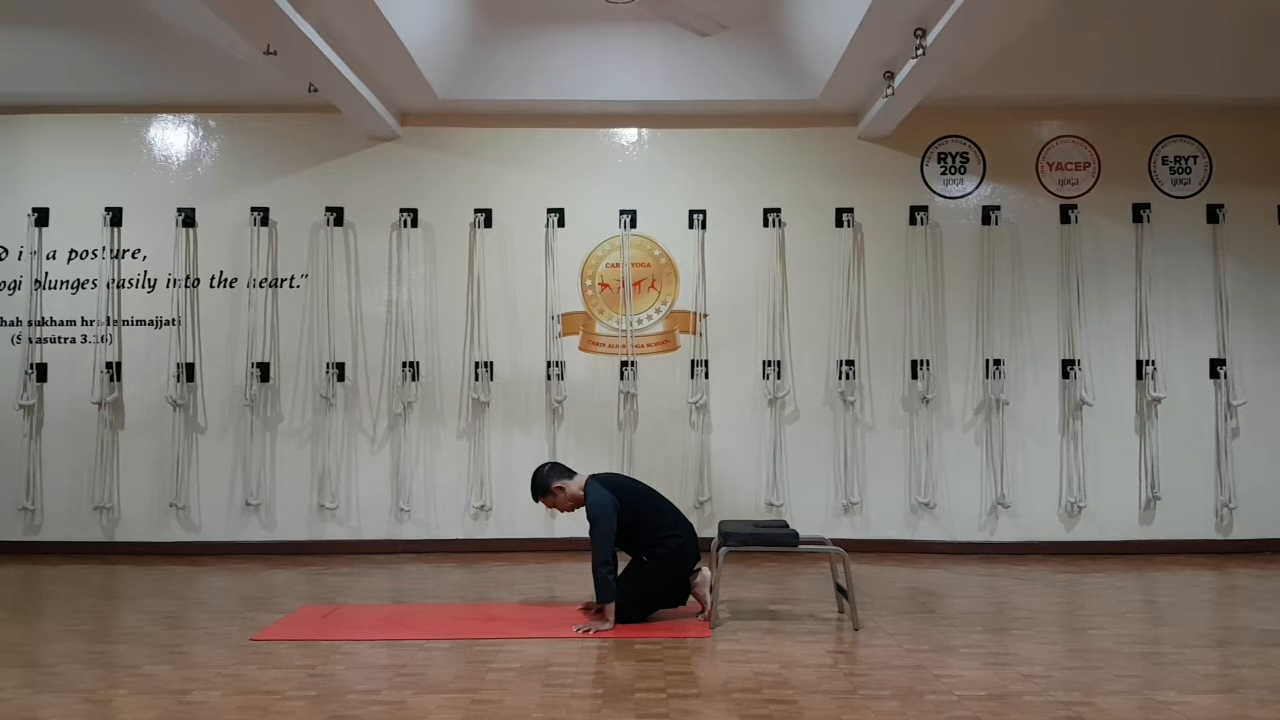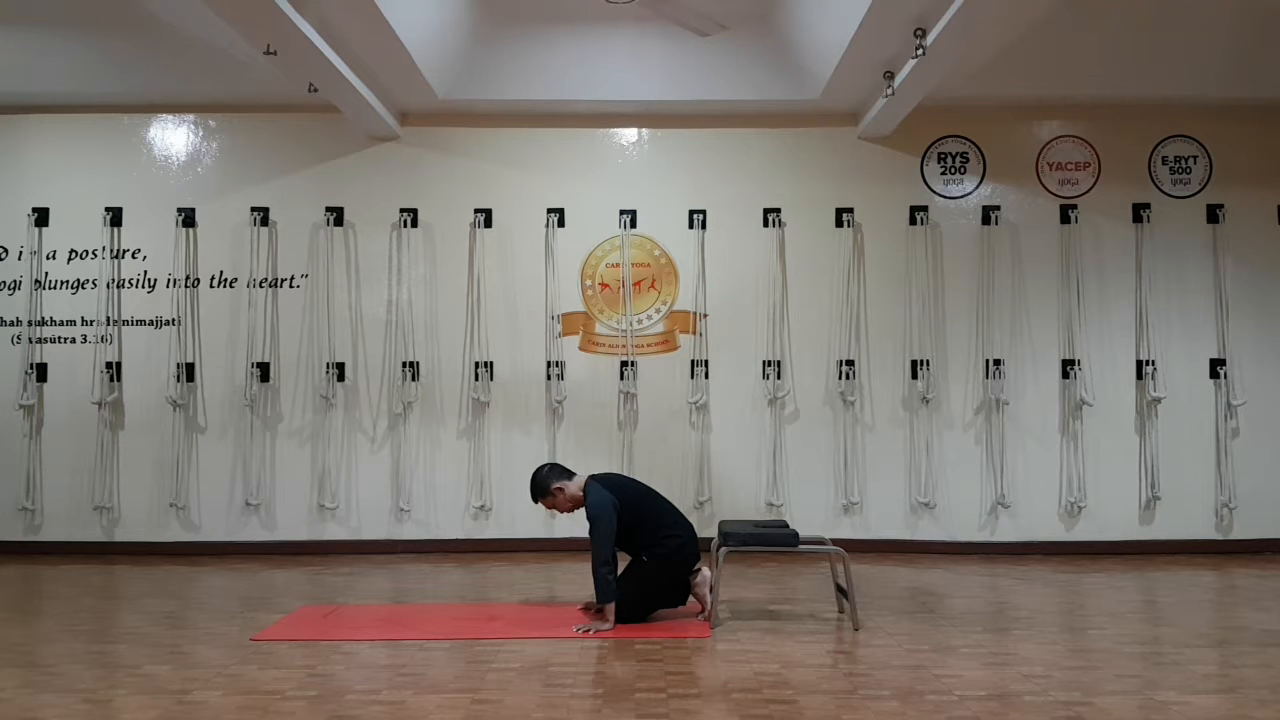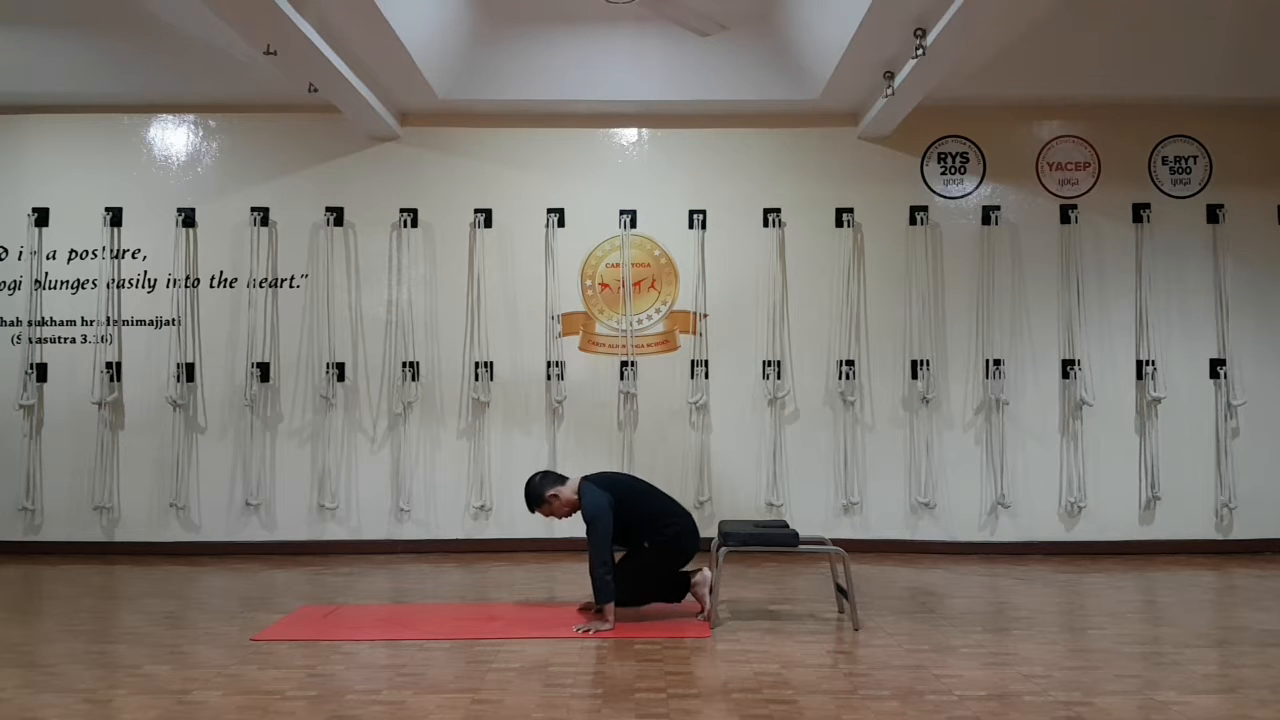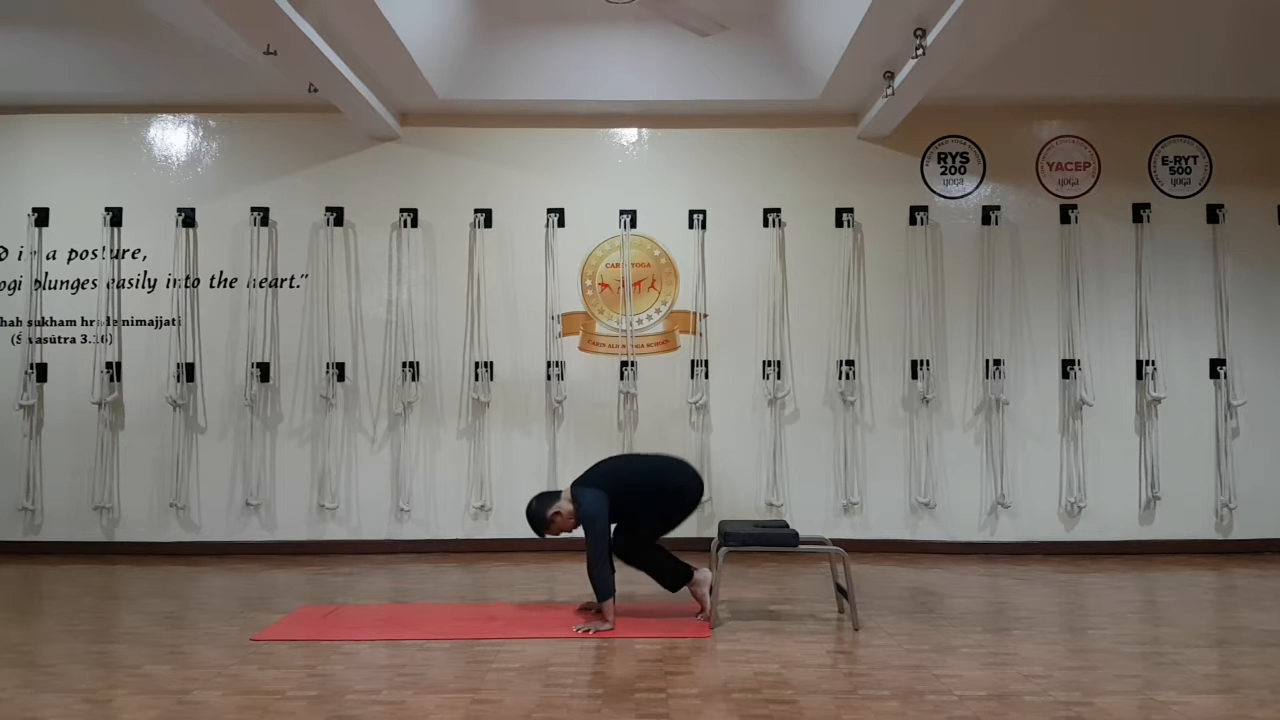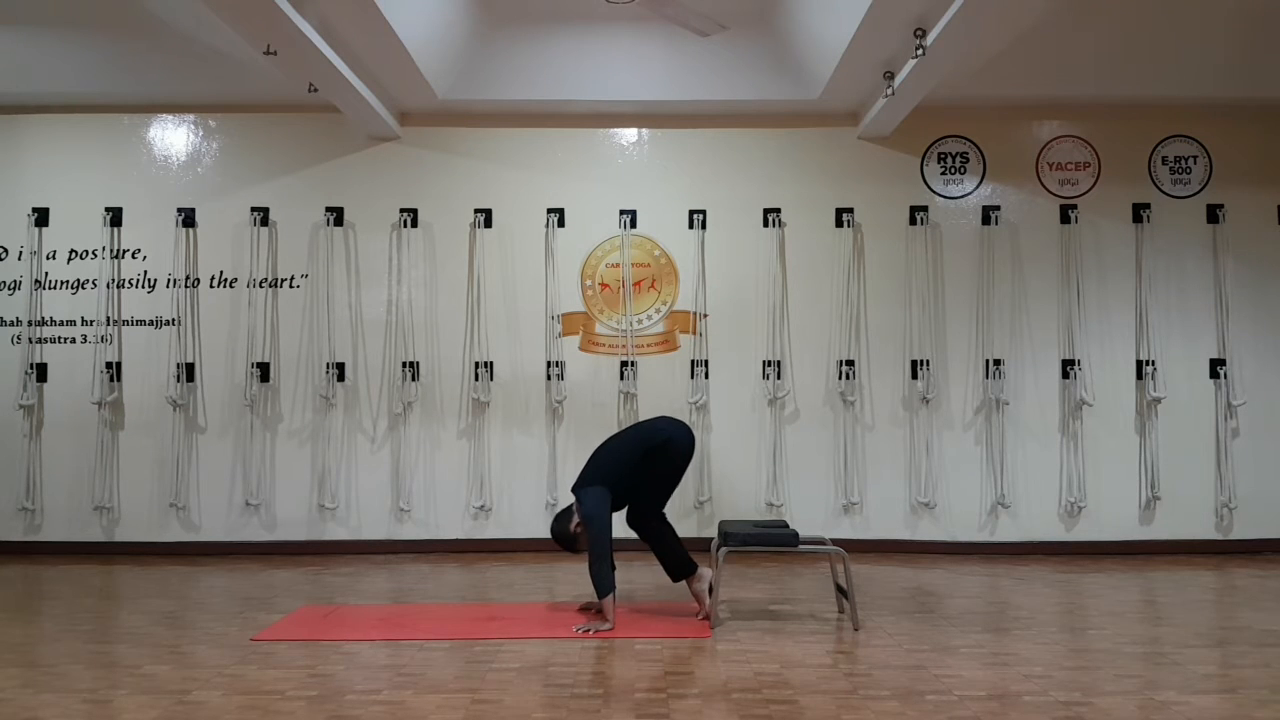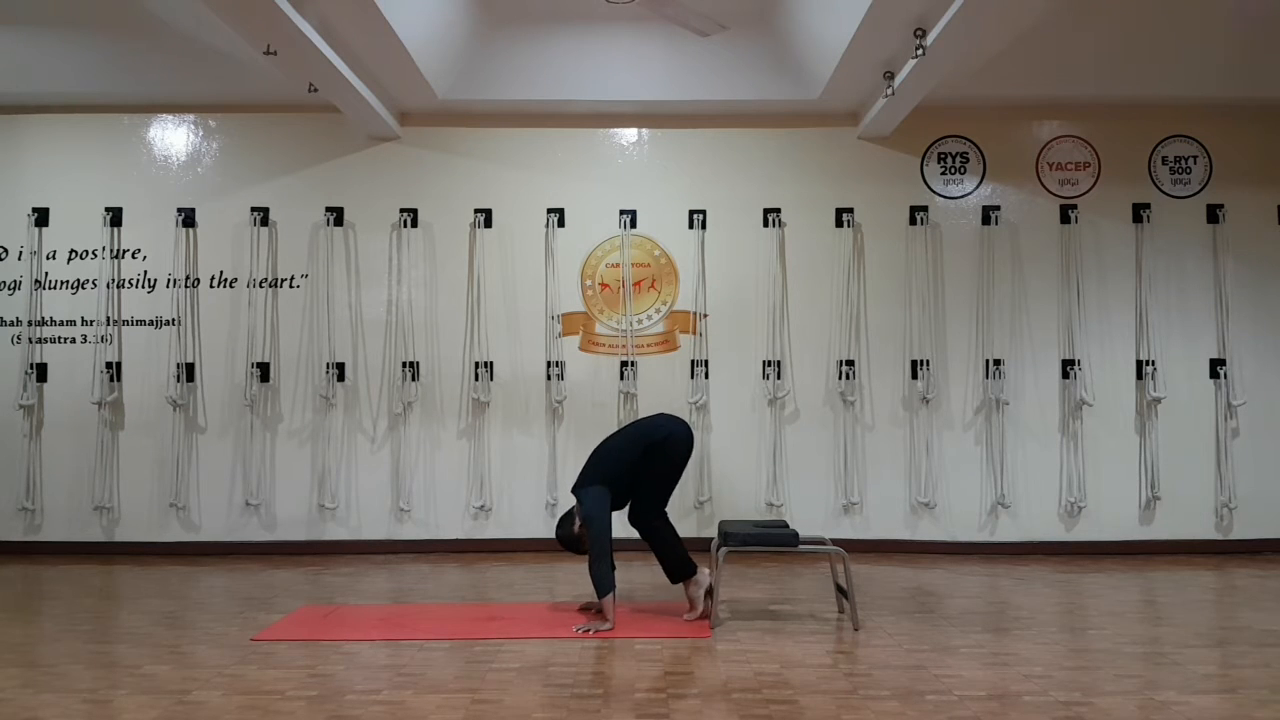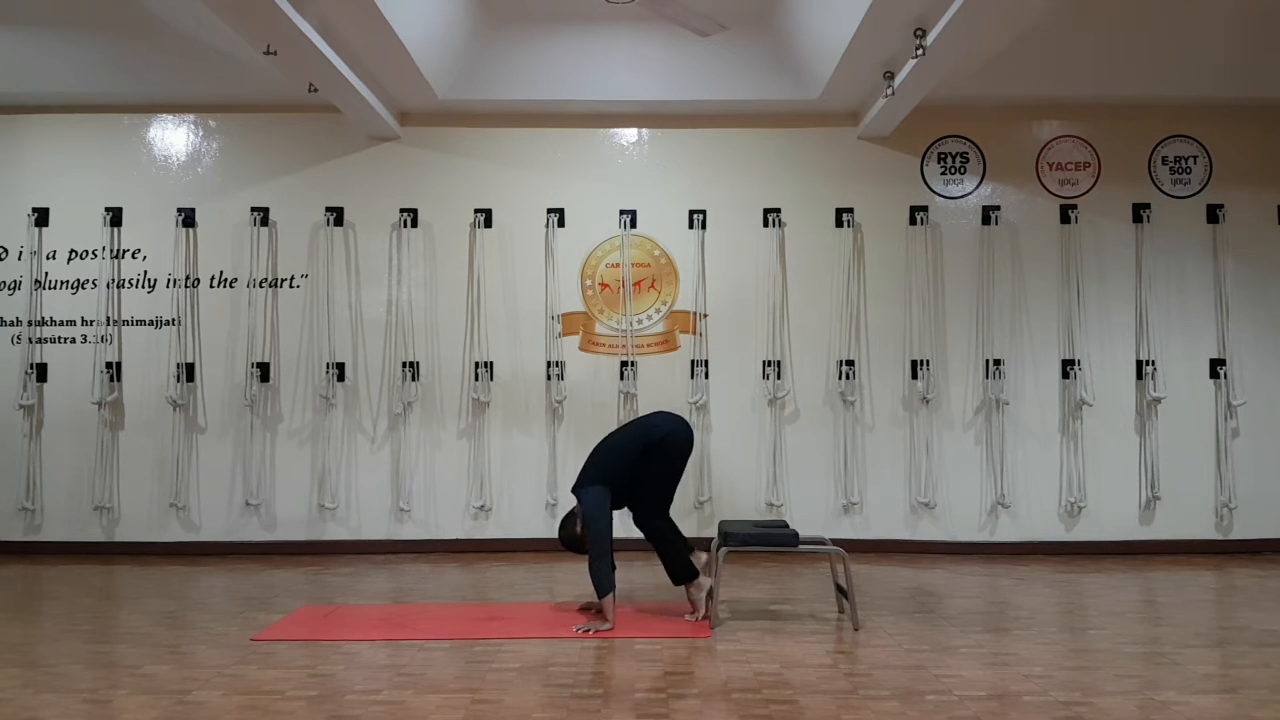
dt=0.4s
person 1, frame 1
left shoulder: (599, 501)
right shoulder: (599, 488)
left elbow: (602, 559)
right elbow: (606, 552)
left wrist: (608, 619)
right wrist: (605, 601)
left hip: (674, 548)
right hip: (675, 543)
left knee: (623, 610)
right knee: (623, 598)
left ankle: (691, 585)
right ankle: (692, 578)
person 1, frame 2
left shoulder: (598, 501)
right shoulder: (598, 489)
left elbow: (602, 560)
right elbow: (606, 553)
left wrist: (608, 619)
right wrist: (605, 601)
left hip: (673, 548)
right hip: (674, 543)
left knee: (623, 610)
right knee: (622, 597)
left ankle: (692, 584)
right ankle: (692, 578)
person 1, frame 3
left shoulder: (593, 502)
right shoulder: (590, 490)
left elbow: (600, 560)
right elbow: (603, 554)
left wrist: (607, 619)
right wrist: (604, 602)
left hip: (674, 536)
right hip: (674, 531)
left knee: (623, 587)
right knee: (622, 579)
left ankle: (693, 582)
right ankle: (693, 579)
person 1, frame 4
left shoulder: (589, 505)
right shoulder: (583, 498)
left elbow: (597, 559)
right elbow: (601, 552)
left wrist: (608, 619)
right wrist: (605, 605)
left hip: (680, 484)
right hip: (673, 480)
left knee: (627, 543)
right knee: (631, 541)
left ankle: (693, 579)
right ankle: (693, 577)
person 1, frame 5
left shoulder: (591, 505)
right shoulder: (591, 498)
left elbow: (599, 558)
right elbow: (602, 553)
left wrist: (608, 619)
right wrist: (605, 603)
left hip: (670, 439)
right hip: (664, 438)
left knee: (644, 519)
right knee: (641, 518)
left ankle: (695, 576)
right ankle: (694, 575)
person 1, frame 6
left shoulder: (591, 504)
right shoulder: (593, 498)
left elbow: (599, 559)
right elbow: (603, 552)
left wrist: (608, 619)
right wrist: (606, 603)
left hip: (669, 436)
right hip: (662, 437)
left knee: (646, 518)
right knee: (645, 516)
left ankle: (692, 580)
right ankle: (693, 575)
person 1, frame 7
left shoulder: (592, 504)
right shoulder: (594, 498)
left elbow: (599, 559)
right elbow: (603, 552)
left wrist: (608, 619)
right wrist: (605, 603)
left hip: (668, 434)
right hip: (661, 433)
left knee: (649, 517)
right knee: (641, 506)
left ankle: (694, 582)
right ankle: (691, 557)
